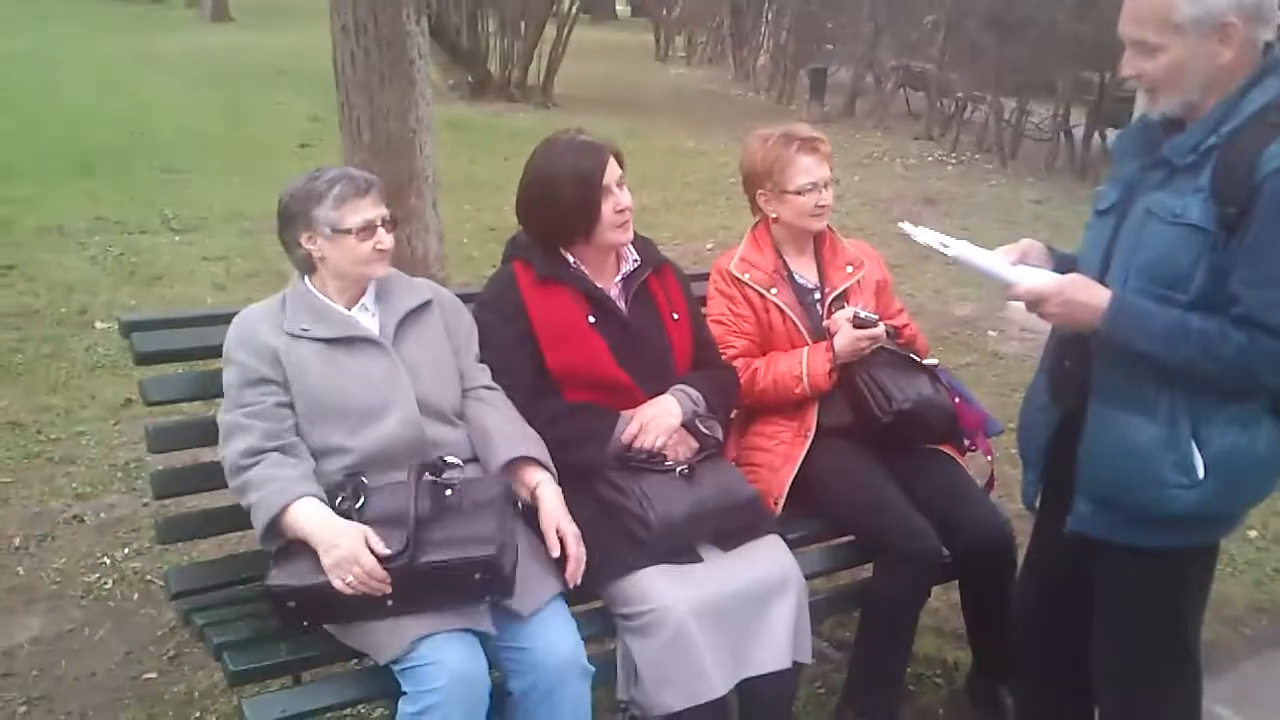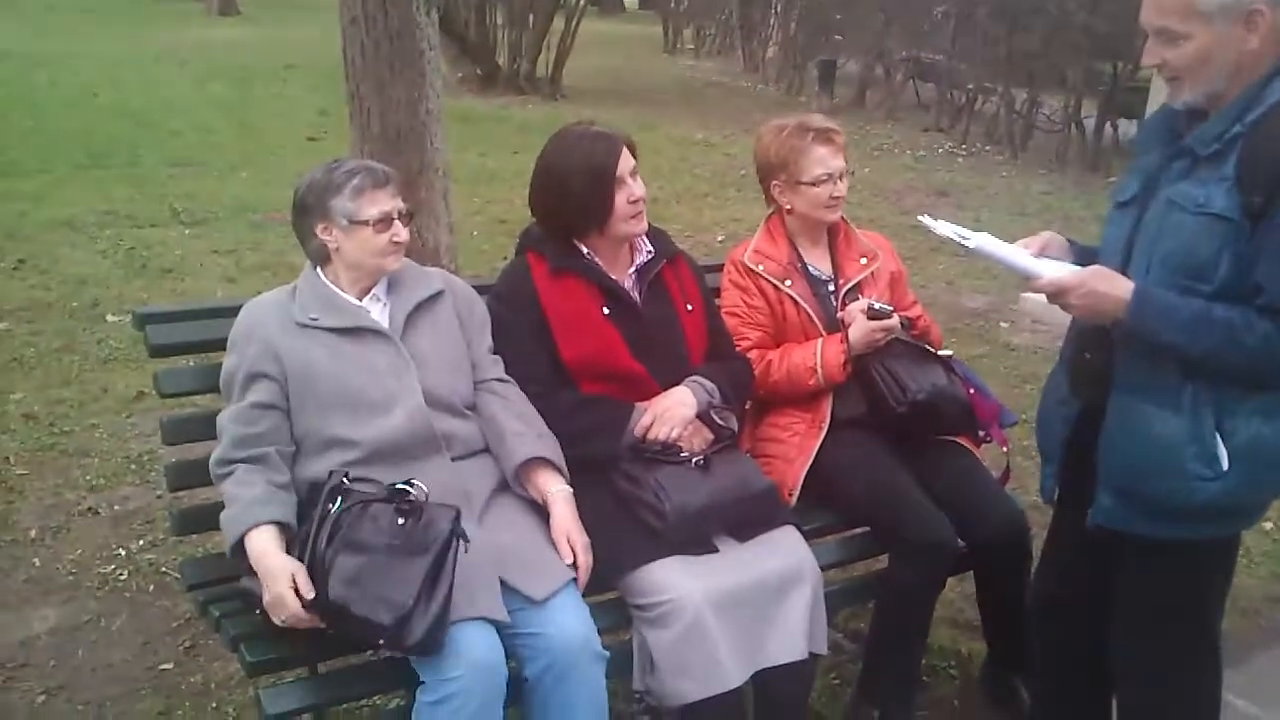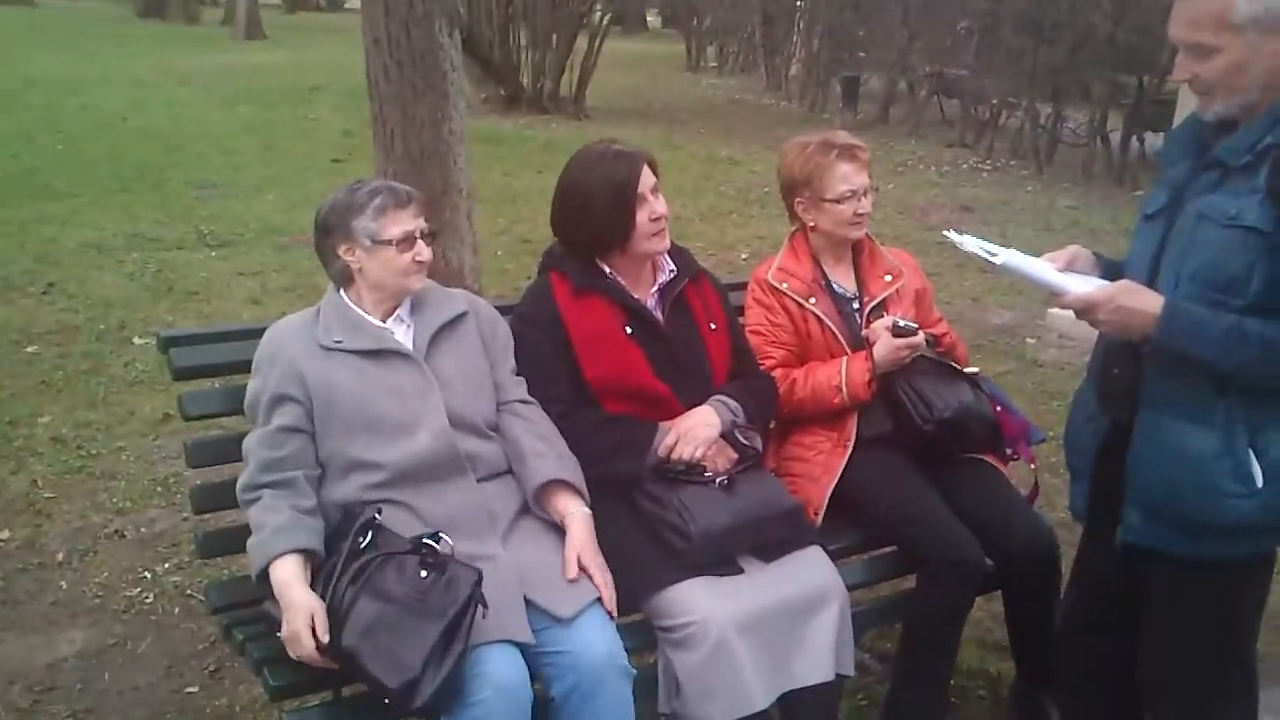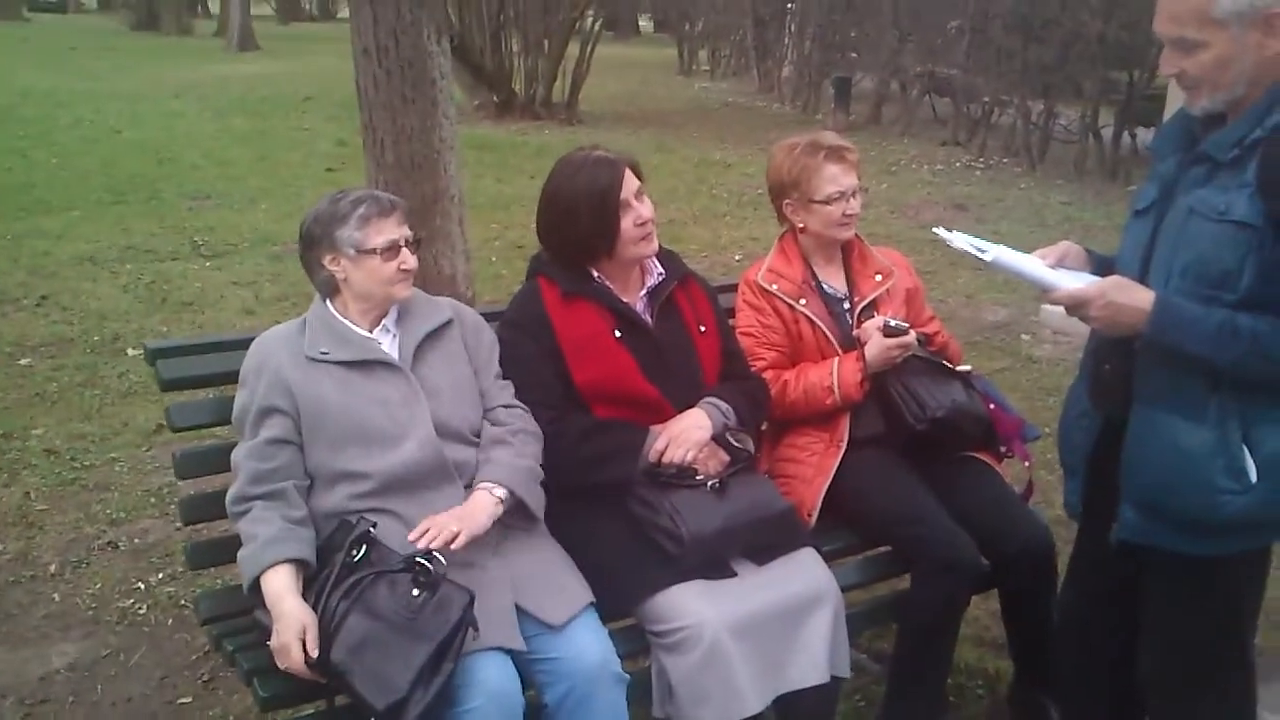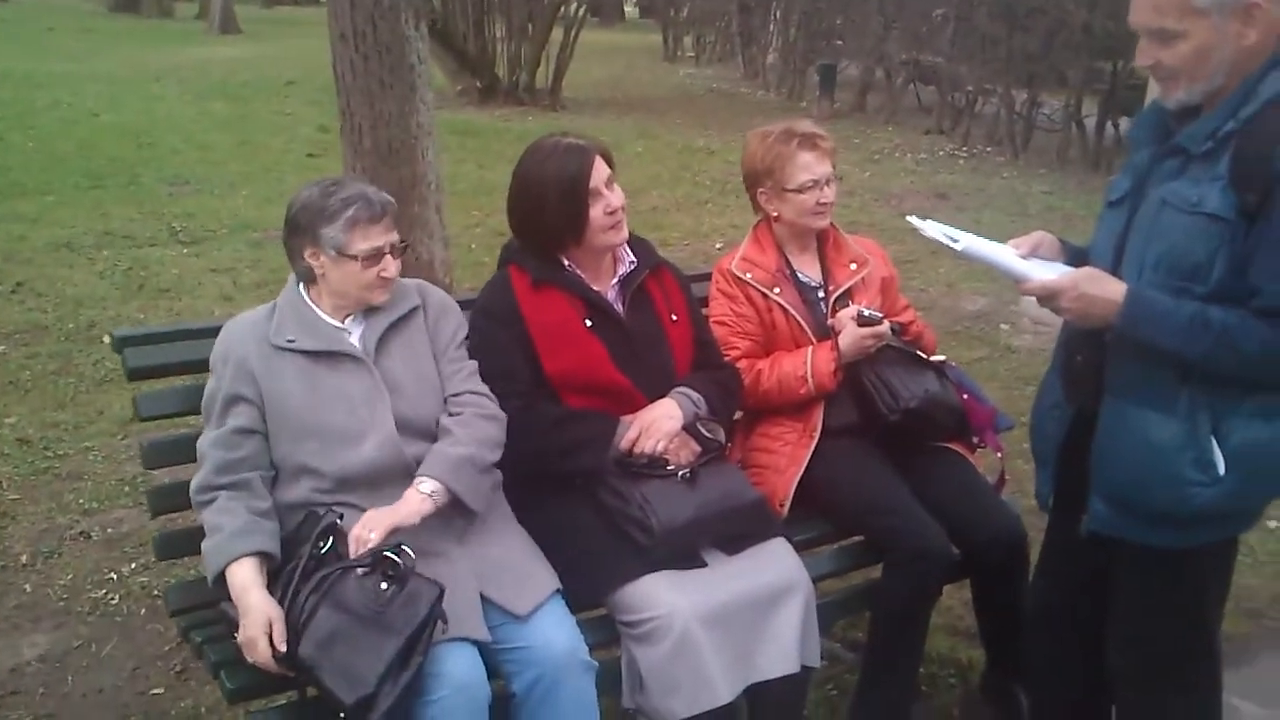
dt=0.5s
person 1, frame 1
right shoulder: (1155, 136)
left wrist: (1110, 313)
right wrist: (1057, 265)
left hip: (1163, 477)
right hip: (1084, 448)
right knee: (1044, 641)
person 1, frame 2
right shoulder: (1172, 128)
left wrist: (1135, 307)
right wrist: (1075, 256)
left hip: (1184, 466)
right hip: (1101, 440)
right knee: (1062, 634)
person 1, frame 3
right shoulder: (1199, 140)
left wrist: (1164, 322)
right wrist: (1104, 270)
left hip: (1213, 486)
right hip: (1130, 460)
right knee: (1091, 658)
person 1, frame 4
right shoulder: (1189, 135)
left wrist: (1155, 316)
right wrist: (1094, 267)
left hip: (1210, 481)
right hip: (1123, 453)
right knee: (1088, 651)
person 1, frame 5
right shoulder: (1167, 125)
left wrist: (1127, 308)
right wrist: (1067, 256)
left hip: (1181, 470)
right hip: (1095, 441)
right knee: (1058, 635)
person 2, frame 1
left shoulder: (861, 260)
right shoulder: (735, 277)
left elbow: (910, 341)
right elbow: (737, 380)
left wrist: (877, 340)
right wrist: (829, 354)
right hip: (801, 436)
left knee: (989, 534)
right knee: (914, 546)
person 2, frame 2
left shoulder: (874, 250)
right shoulder: (750, 267)
left elbow: (924, 333)
right elbow: (751, 371)
left wrist: (891, 331)
right wrist: (844, 346)
right hip: (815, 428)
left knee: (1004, 526)
right knee: (929, 537)
left ankle: (1012, 670)
person 2, frame 3
left shoulder: (899, 267)
right shoulder: (774, 286)
left elbow: (948, 349)
right elbow: (776, 390)
left wrist: (917, 349)
right wrist: (869, 364)
right hip: (840, 446)
left knee: (1033, 543)
right knee: (956, 556)
person 2, frame 4
left shoulder: (891, 267)
right shoulder: (764, 288)
left elbow: (941, 347)
right elbow: (768, 393)
left wrist: (908, 349)
right wrist: (860, 366)
right hip: (834, 446)
left knee: (1029, 543)
right knee: (952, 556)
person 2, frame 5
left shoulder: (866, 256)
right shoulder: (739, 277)
left elbow: (915, 336)
right elbow: (741, 381)
left wrist: (885, 340)
right wrist: (835, 353)
right hip: (807, 435)
left knee: (1000, 531)
right knee: (922, 545)
person 3, frame 1
left shoulder: (658, 273)
right shoulder: (511, 295)
left elbow: (719, 375)
right elbow: (518, 416)
left wrist: (679, 402)
right wrist: (624, 430)
left hip: (680, 469)
right hip: (585, 482)
left knee: (777, 575)
right knee: (671, 605)
person 3, frame 2
left shoulder: (671, 264)
right shoulder: (525, 286)
left elbow: (734, 365)
right elbow: (534, 407)
left wrist: (694, 391)
right wrist: (639, 421)
left hip: (696, 461)
right hip: (600, 472)
left knee: (792, 565)
right knee: (684, 596)
person 3, frame 3
left shoulder: (694, 283)
right shoulder: (548, 307)
left elbow: (757, 384)
right elbow: (556, 429)
left wrist: (718, 412)
right wrist: (662, 439)
left hip: (719, 479)
right hip: (622, 493)
left knee: (819, 586)
right knee: (709, 617)
person 3, frame 4
left shoulder: (683, 286)
right shoulder: (536, 314)
left elbow: (748, 386)
right elbow: (545, 438)
left wrist: (708, 415)
right wrist: (652, 444)
right hip: (609, 500)
left knee: (812, 587)
right knee: (701, 621)
person 3, frame 5
left shoulder: (656, 275)
right shoulder: (507, 302)
left elbow: (722, 376)
right elbow: (515, 428)
left wrist: (680, 404)
right wrist: (625, 433)
left hip: (681, 474)
right hip: (578, 490)
left knee: (784, 578)
right knee: (671, 610)
person 4, frame 1
left shoulder: (434, 304)
right shoulder: (260, 333)
left elbow: (482, 402)
right elbow: (261, 457)
left wrist: (541, 487)
right wrist: (325, 529)
right hip: (358, 543)
left knee: (559, 657)
right knee: (452, 673)
person 4, frame 2
left shoulder: (448, 295)
right shoulder: (268, 325)
left elbow: (496, 396)
right elbow: (253, 459)
left wrist: (556, 493)
right wrist: (269, 556)
left hip: (486, 501)
left knee: (571, 640)
right knee: (470, 659)
person 4, frame 3
left shoulder: (470, 315)
right shoulder: (291, 347)
left elbow: (519, 417)
right elbow: (280, 484)
left wrist: (574, 515)
right wrist: (292, 589)
left hip: (511, 524)
left knee: (598, 659)
person 4, frame 4
left shoulder: (457, 323)
right shoulder: (279, 359)
left elbow: (512, 424)
right elbow: (269, 495)
left wrist: (483, 503)
right wrist: (283, 599)
left hip: (499, 534)
left knee: (591, 666)
person 4, frame 5
left shoulder: (428, 306)
right shoulder: (248, 345)
left elbow: (478, 415)
right elbow: (232, 485)
left wrist: (416, 501)
right wrist: (249, 592)
left hip: (462, 521)
right hip: (354, 546)
left knee: (558, 654)
